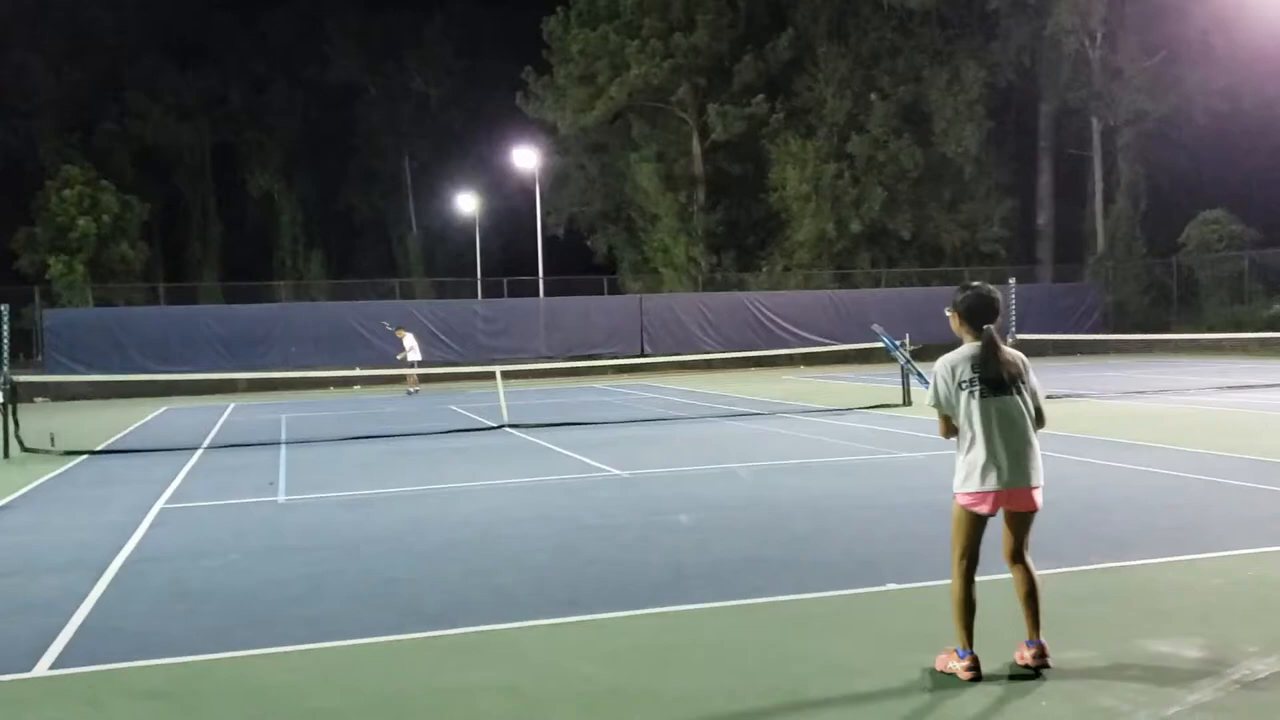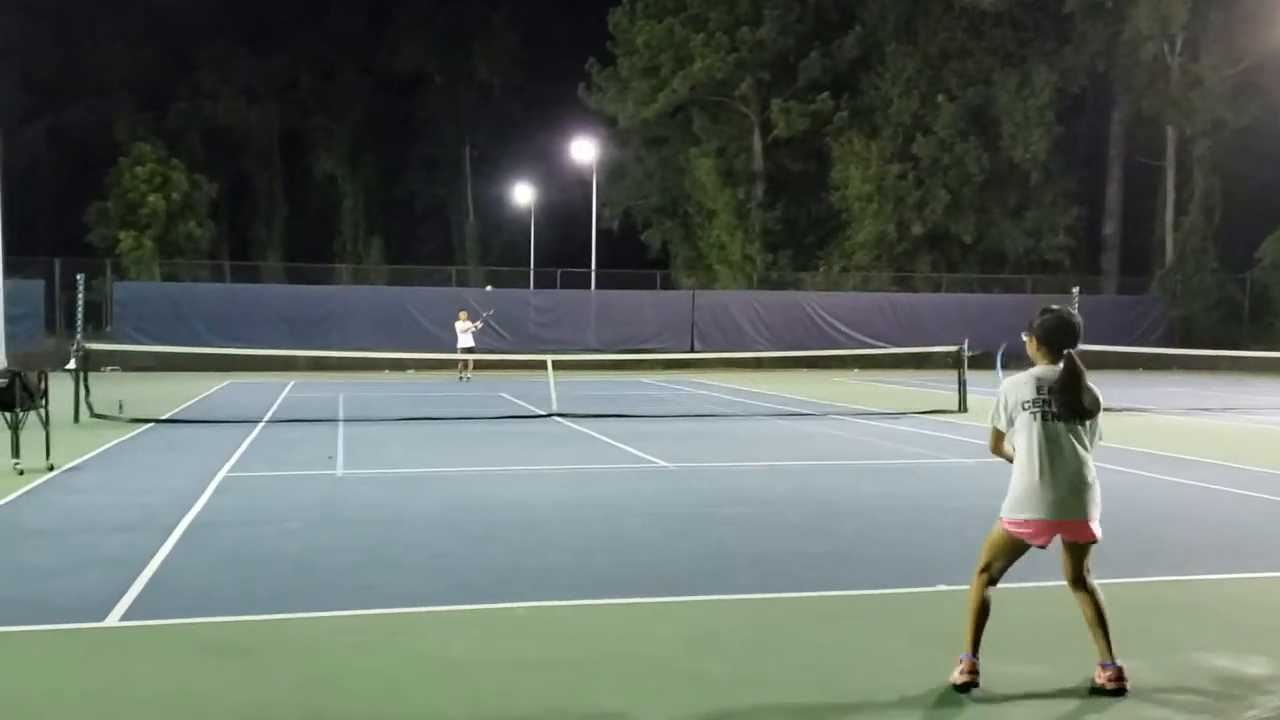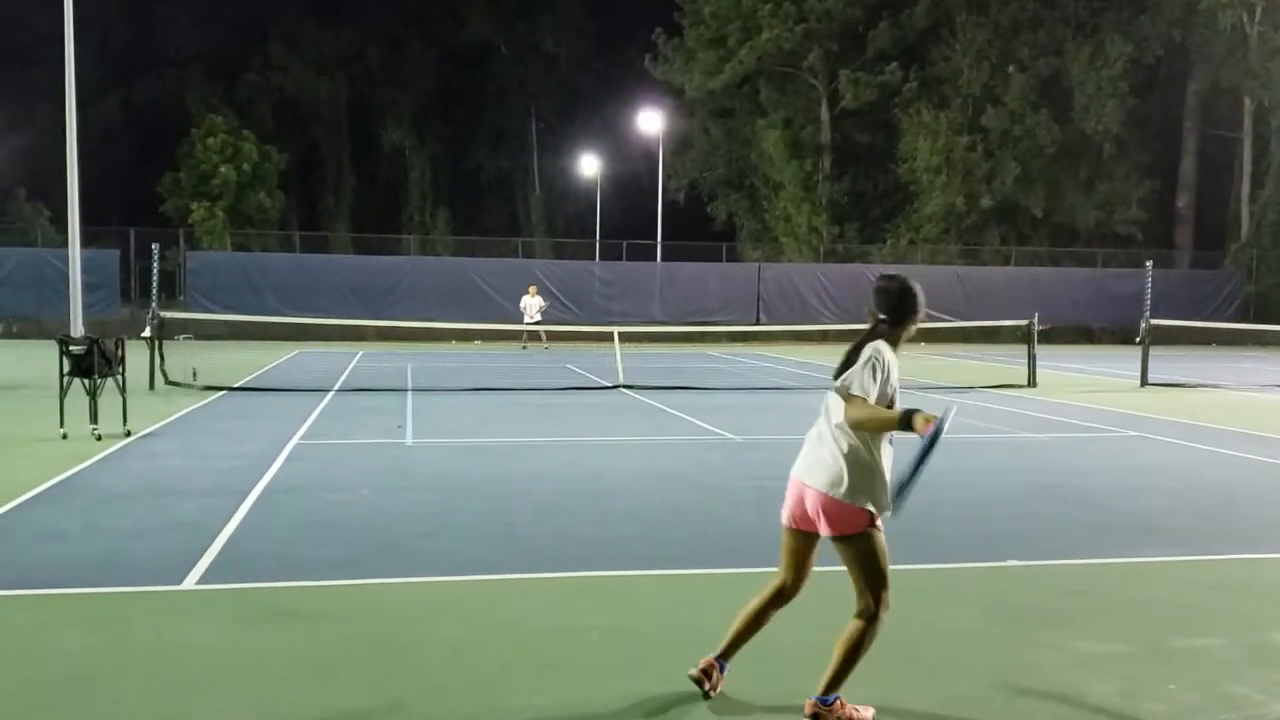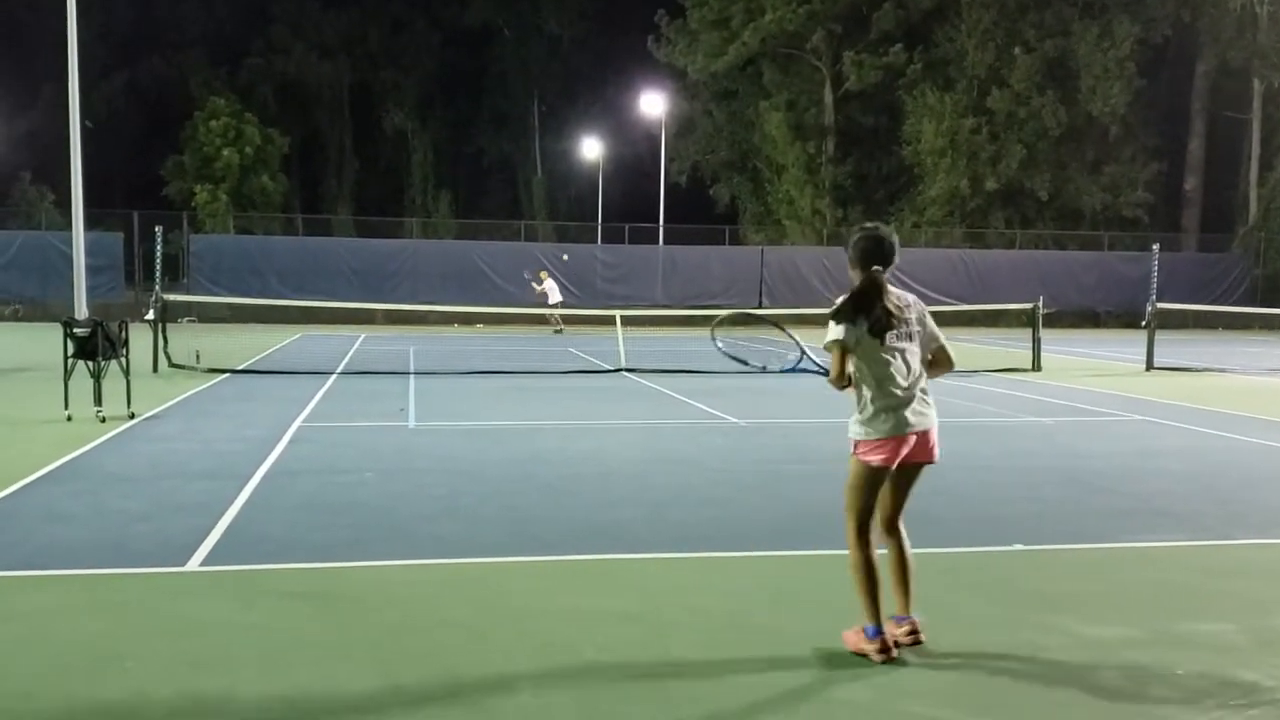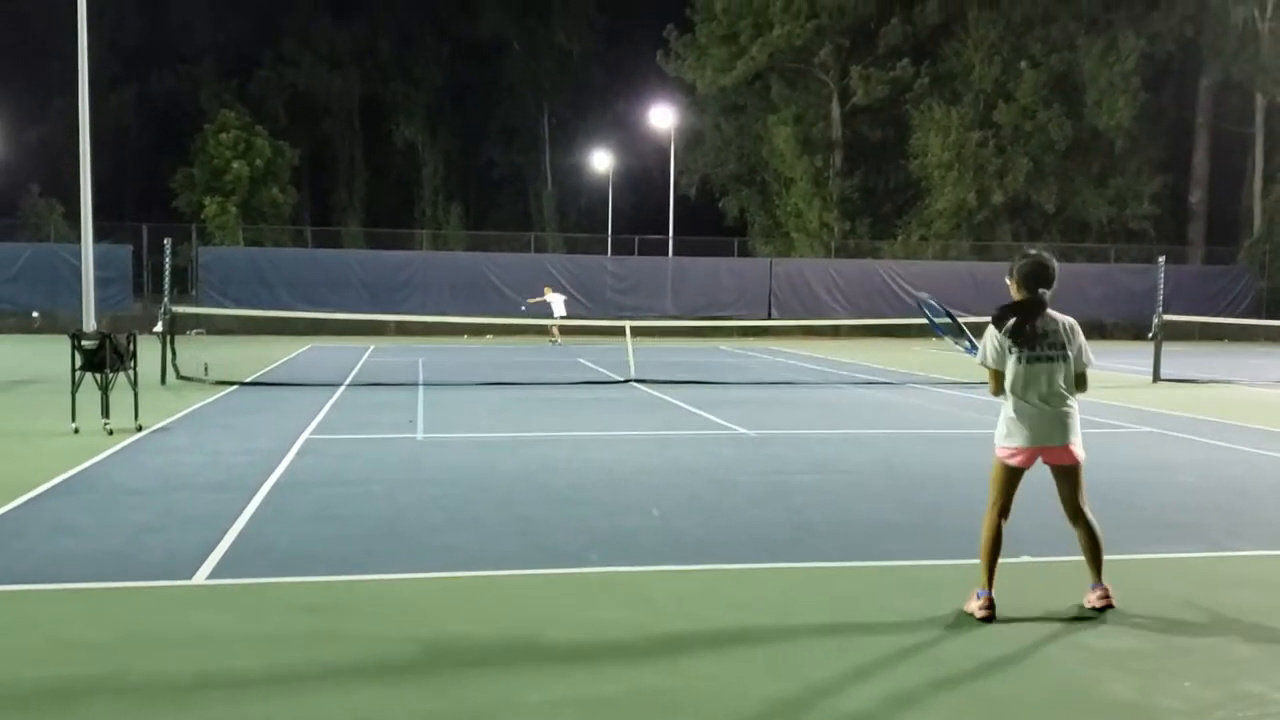
dt=1s
person 1, frame 1
left shoulder: (949, 365)
right shoulder: (1017, 360)
left elbow: (946, 430)
right elbow: (1039, 420)
left hip: (978, 479)
right hip: (1025, 476)
left knee: (963, 565)
right knee: (1017, 556)
left ankle: (965, 656)
right ankle: (1034, 645)
person 1, frame 2
left shoulder: (1014, 387)
right shoulder: (1089, 394)
left elbow: (997, 445)
right elbow: (1083, 448)
left hip: (1030, 506)
right hip: (1078, 506)
left knee: (983, 576)
right knee: (1080, 581)
left ankle: (969, 665)
right ankle: (1110, 668)
person 1, frame 3
left shoulder: (865, 351)
right shoulder: (879, 357)
right elbow: (860, 419)
right wrist: (904, 420)
left hip: (806, 483)
right hip: (845, 498)
left knee: (786, 586)
right knee: (873, 605)
left ankle: (715, 664)
person 1, frame 4
left shoulder: (846, 308)
right shoulder: (912, 304)
left elbow: (838, 377)
right elbow: (944, 363)
left wrist: (851, 379)
left hip: (877, 430)
right hip: (919, 426)
left knee: (858, 530)
right knee: (890, 521)
left ankle: (874, 635)
right ankle: (905, 621)
person 1, frame 5
left shoulder: (1002, 329)
right shoulder: (1069, 326)
left elbow: (997, 389)
right elbow: (1080, 383)
left hip: (1019, 434)
right hip: (1062, 431)
left knee: (995, 513)
right knee: (1077, 509)
left ankle: (984, 597)
right ankle: (1099, 588)
